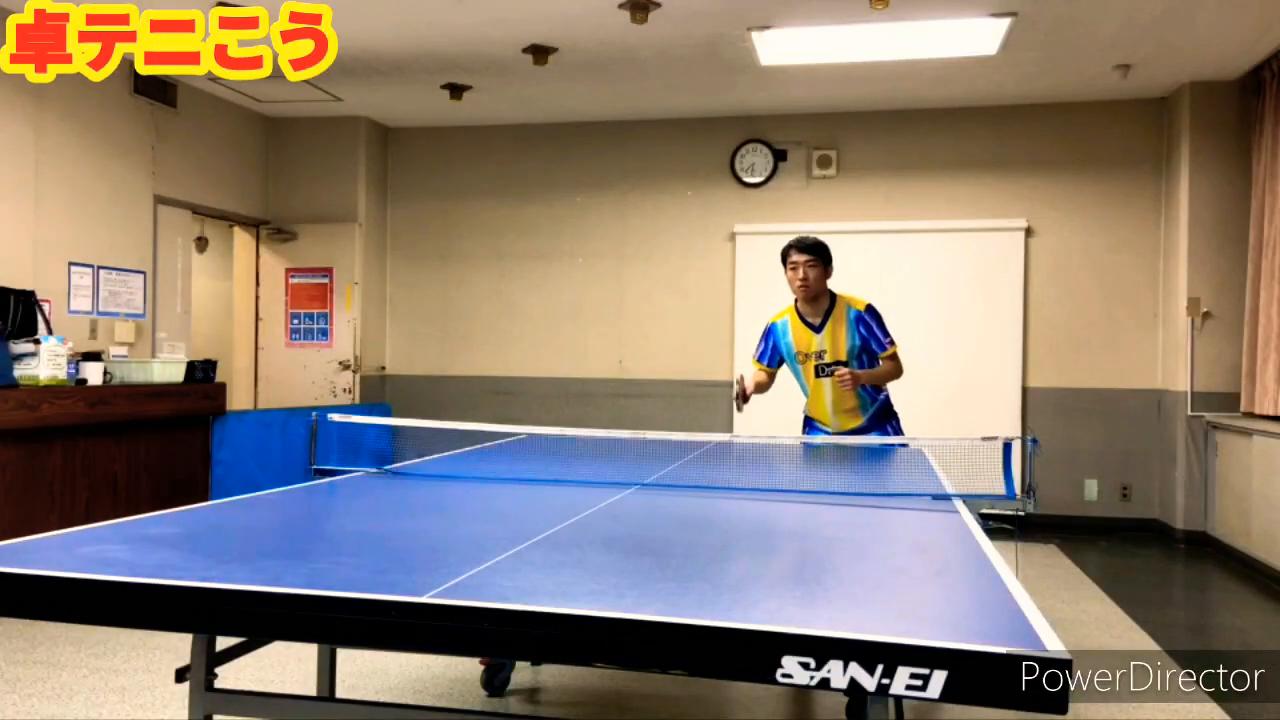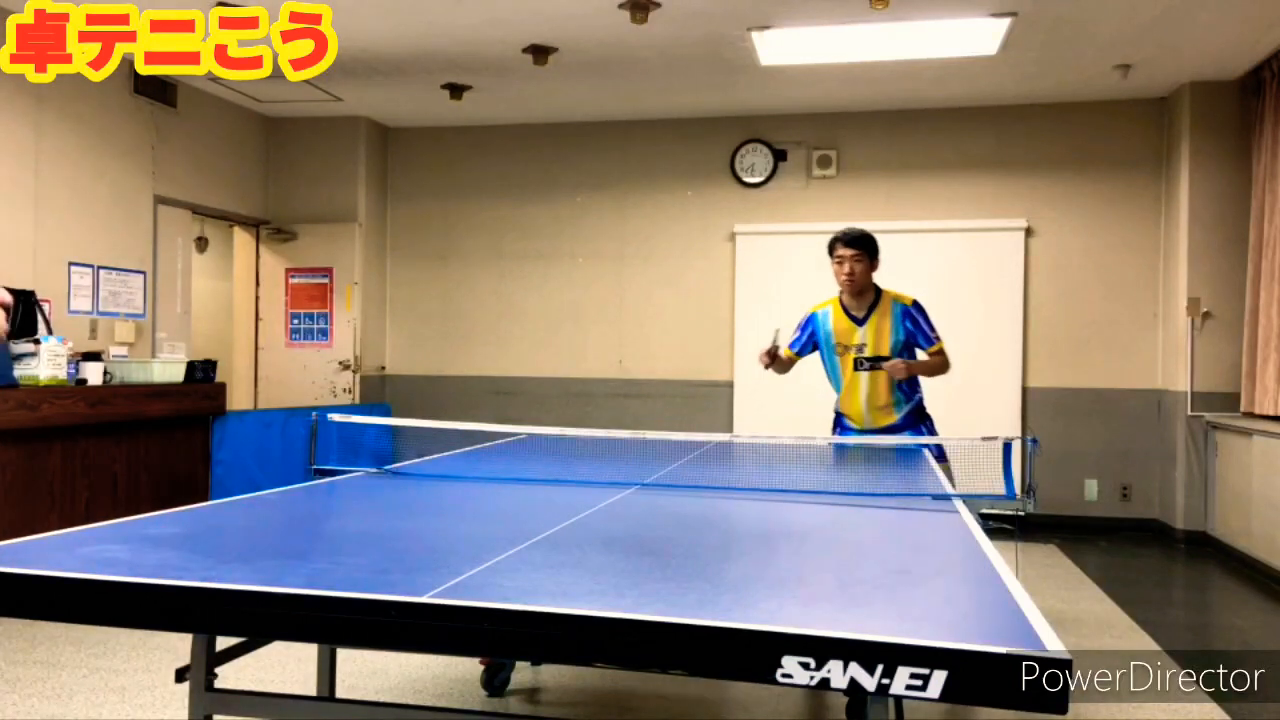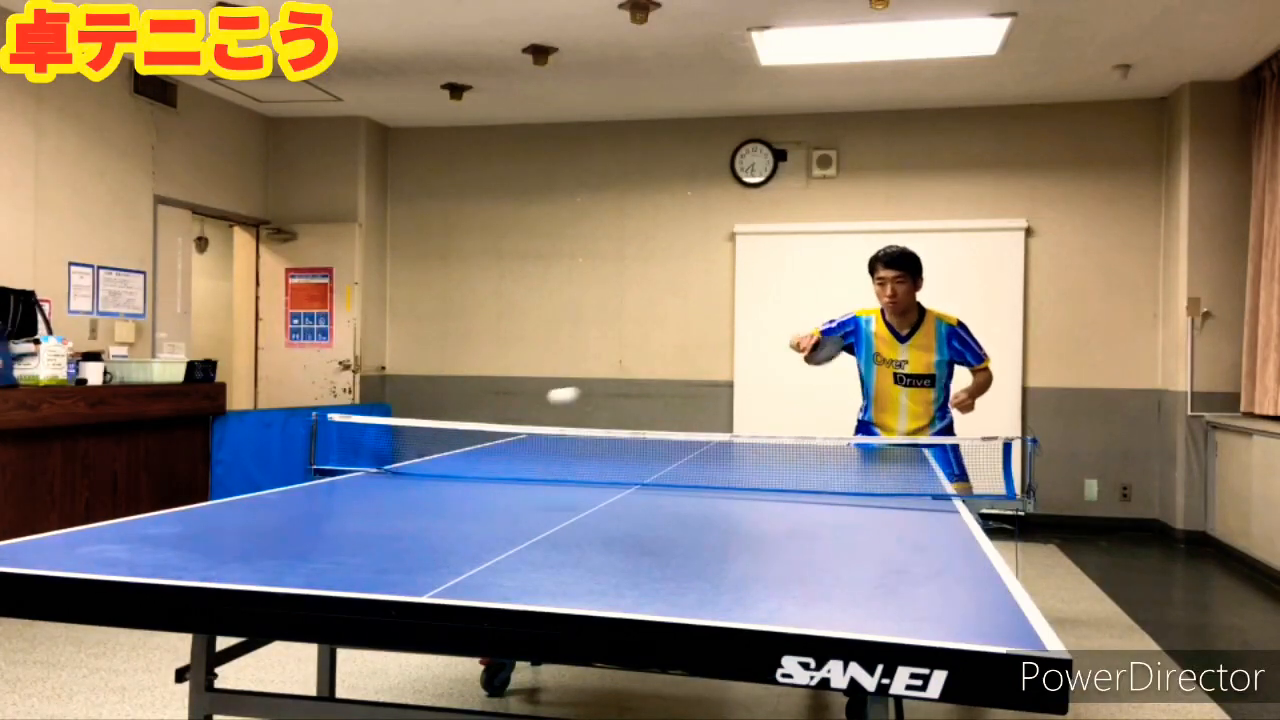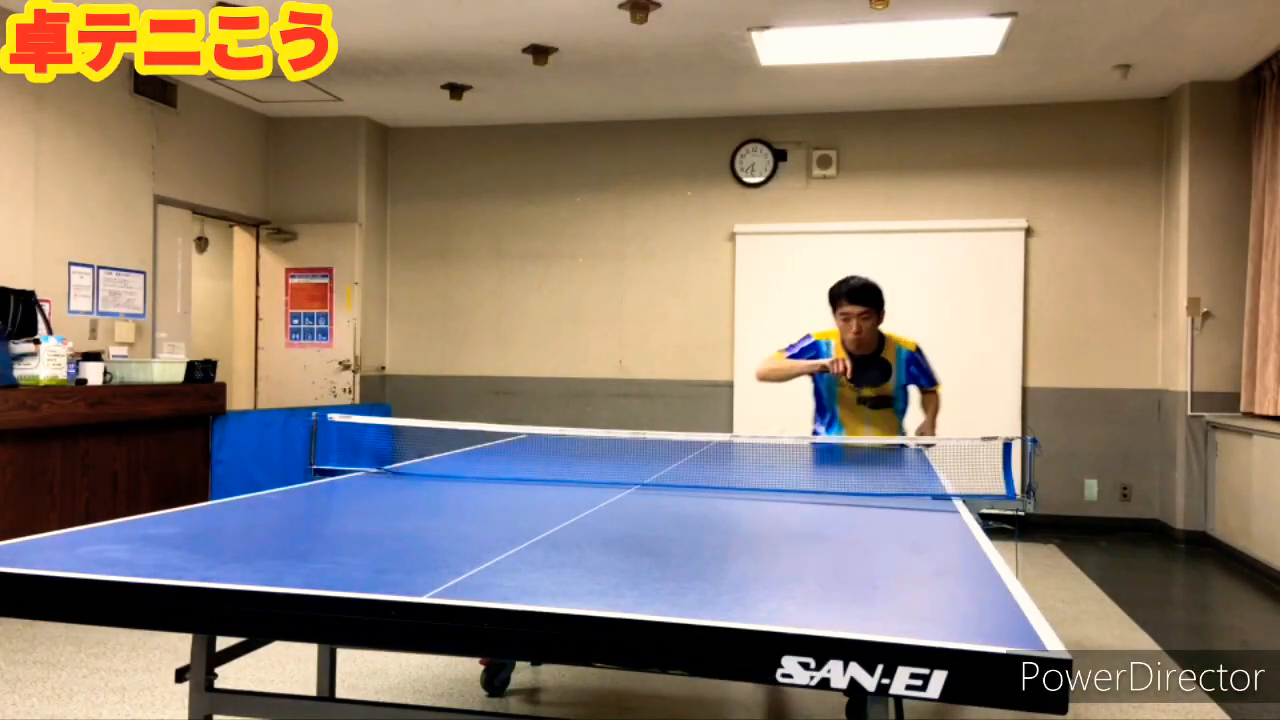
dt=0.3s
person 1, frame 1
left shoulder: (859, 313)
right shoulder: (778, 327)
left elbow: (894, 367)
right elbow: (766, 373)
left wrist: (860, 376)
right wrist: (752, 385)
left hip: (874, 428)
right hip: (820, 432)
person 1, frame 2
left shoulder: (904, 310)
right shoulder: (820, 318)
left elbow: (942, 362)
right elbow: (786, 362)
left wrist: (910, 366)
right wrist: (774, 359)
left hip: (908, 428)
right hip: (852, 433)
person 1, frame 3
left shoulder: (947, 328)
right shoulder: (860, 324)
left elbow: (983, 372)
right elbow: (797, 342)
left wrist: (971, 392)
right wrist: (805, 341)
left hip: (932, 440)
right hip: (874, 440)
left knee: (960, 498)
person 1, frame 4
left shoulder: (906, 353)
right shoulder: (819, 346)
left elbow: (930, 391)
right elbow: (763, 372)
left wrist: (929, 422)
right wrist: (820, 363)
